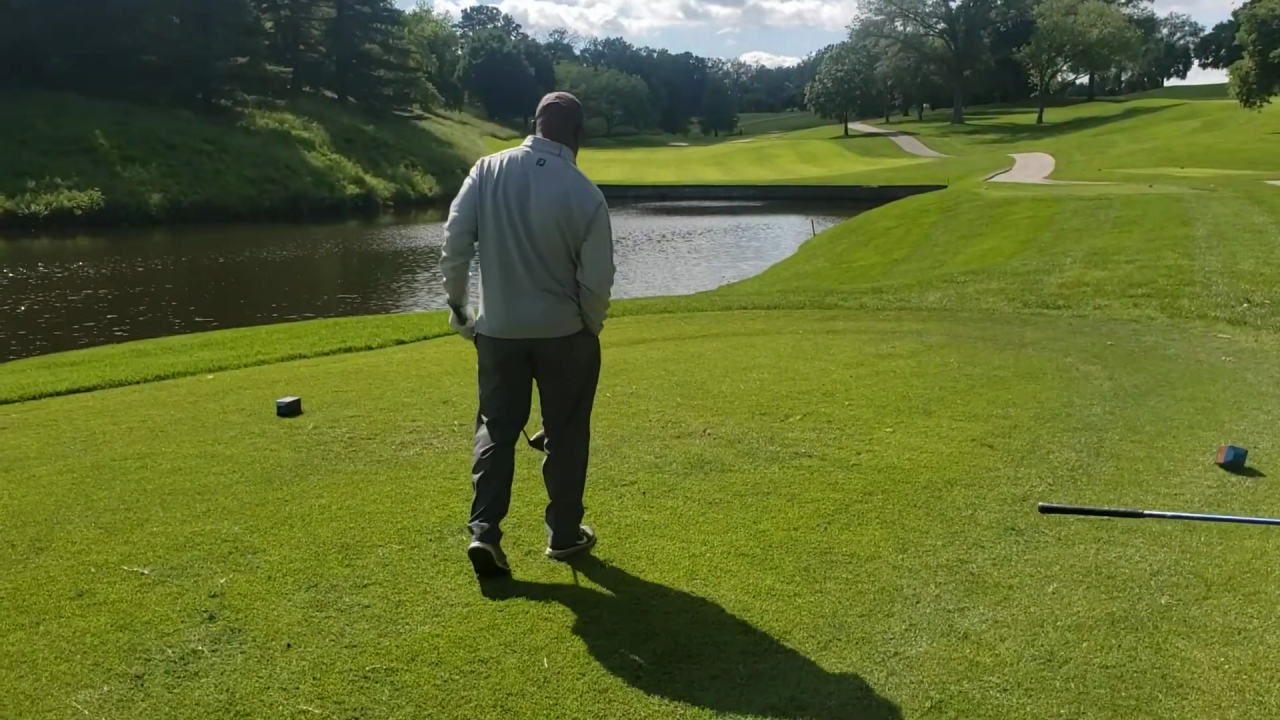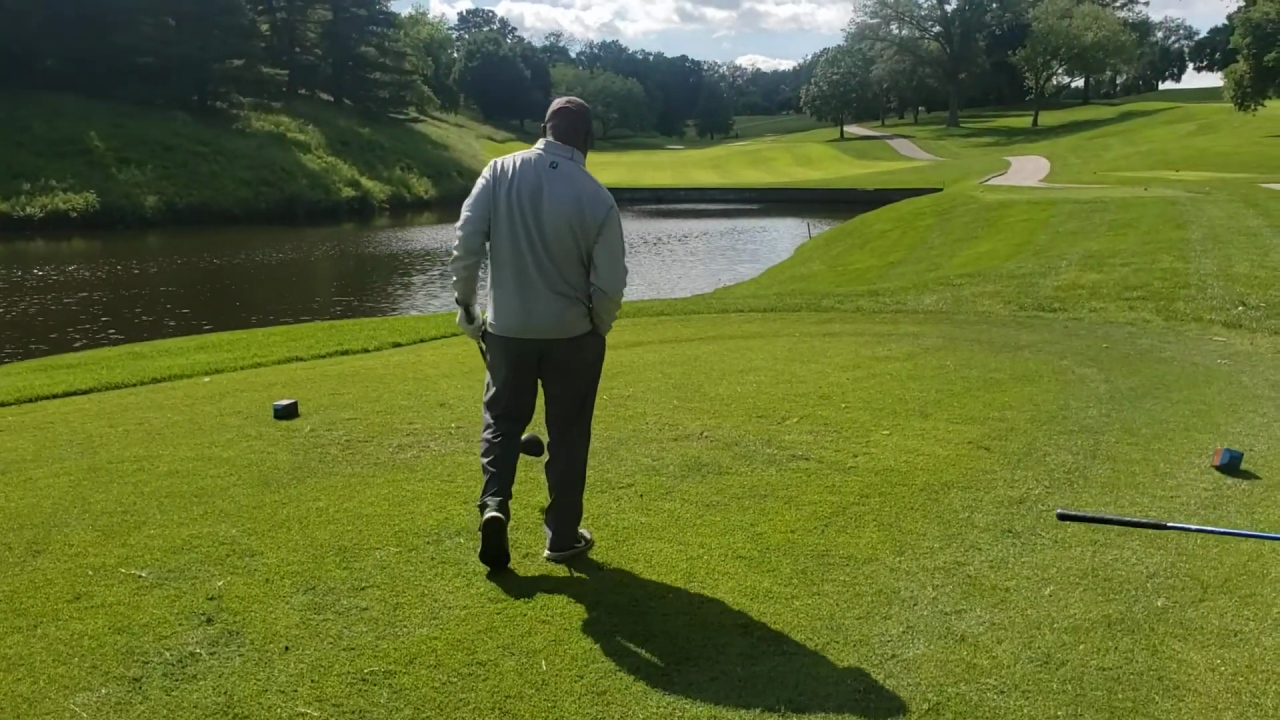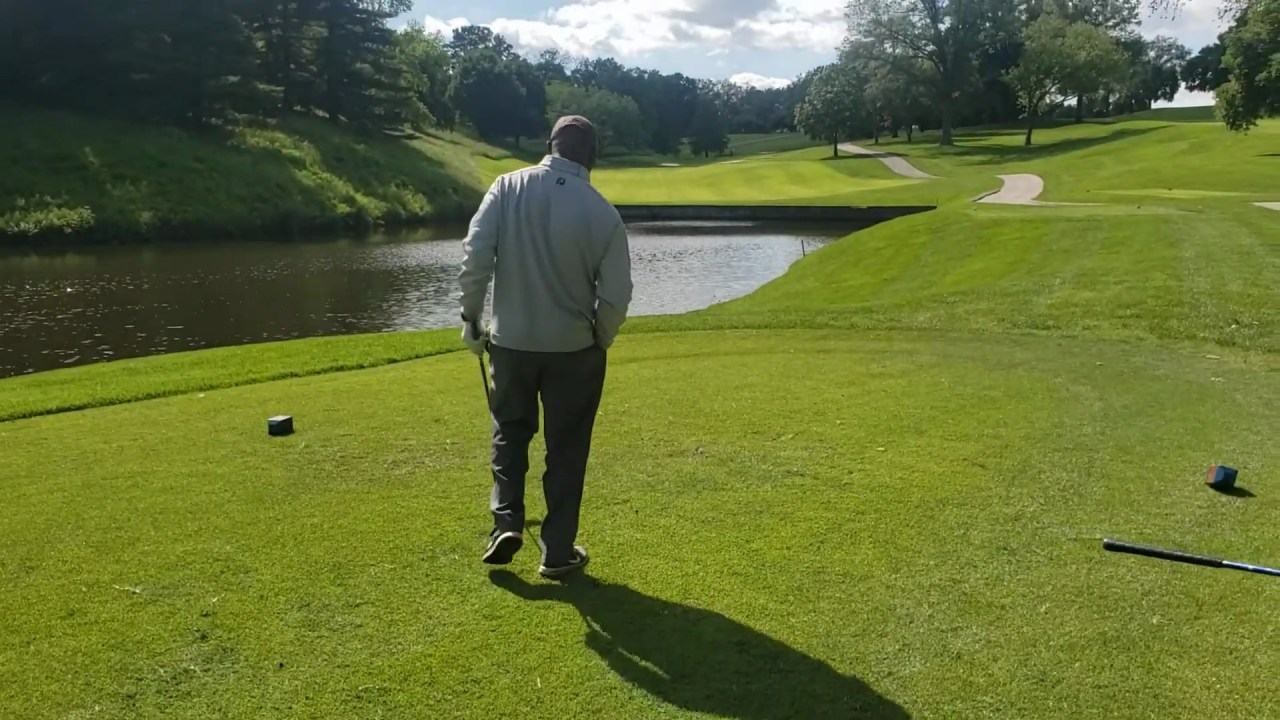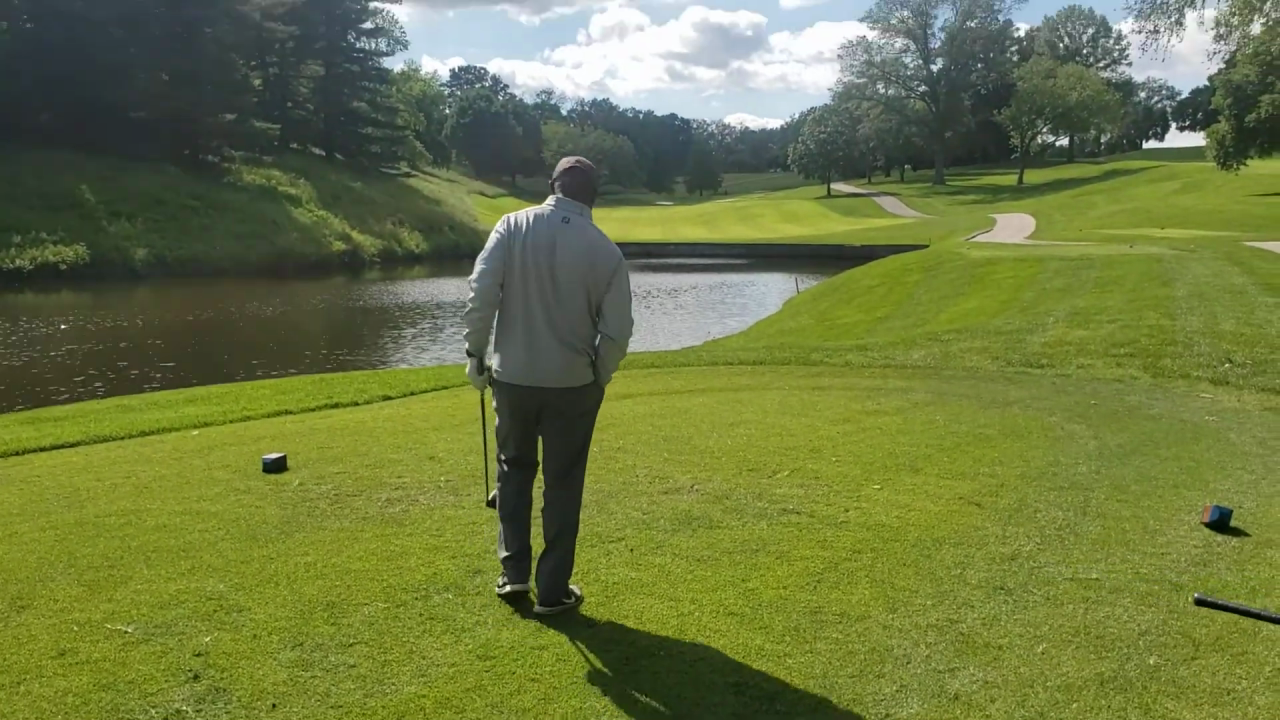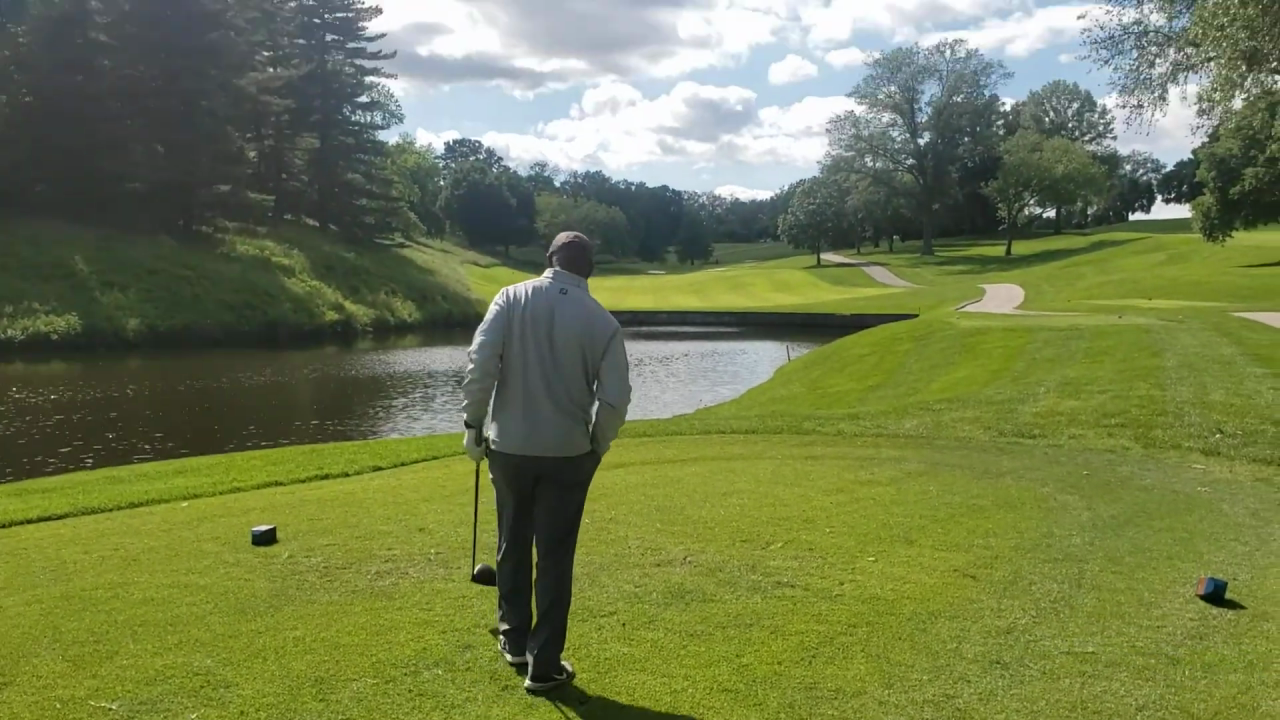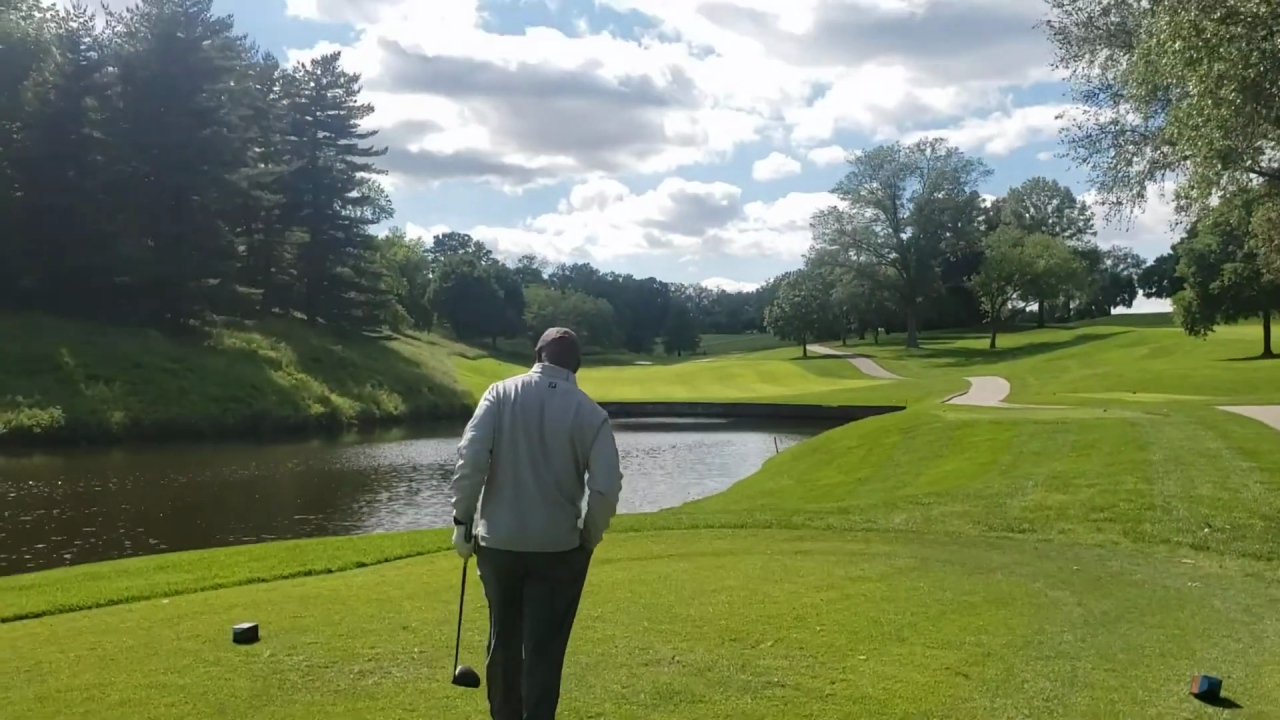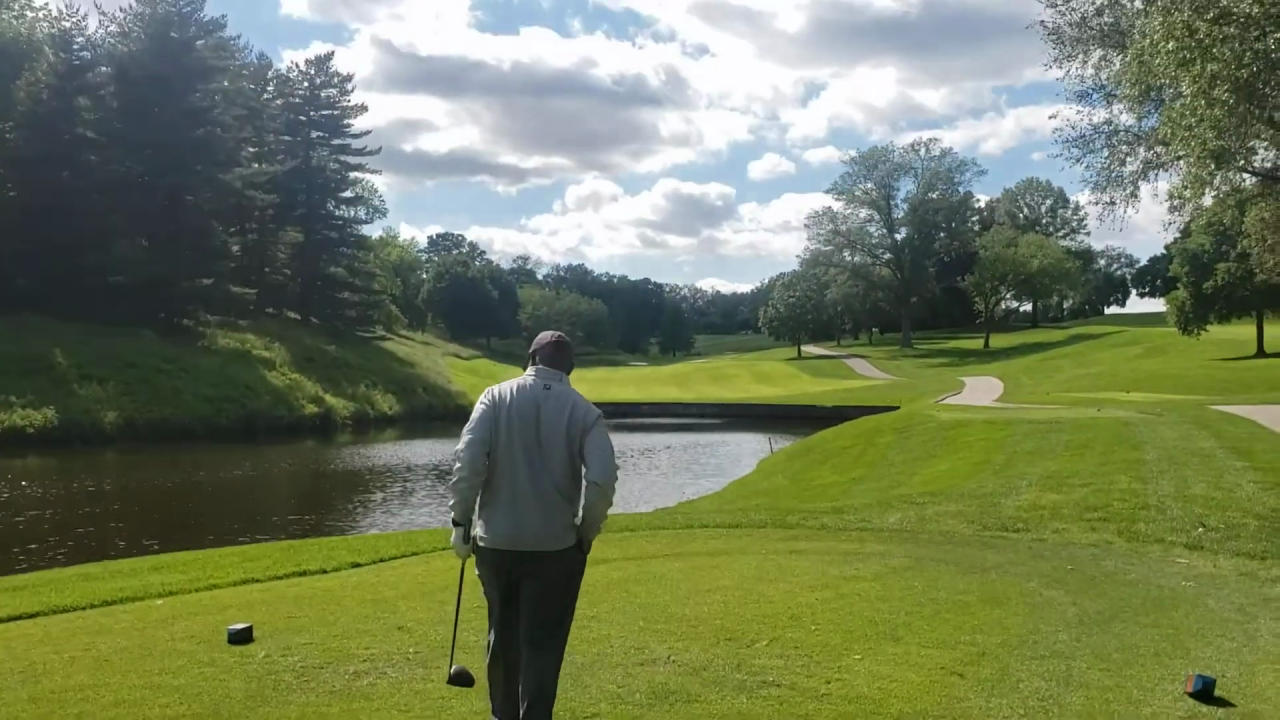
dt=0.1s
person 1, frame 1
left shoulder: (488, 170)
right shoulder: (586, 193)
left elbow: (455, 243)
right elbow: (597, 279)
left wrist: (457, 304)
right wrist: (592, 328)
left hip: (498, 328)
right hip: (563, 333)
left knee: (496, 429)
right knee: (565, 434)
left ankle: (485, 530)
right ankle: (564, 533)
person 1, frame 2
left shoulder: (500, 171)
right shoulder: (596, 197)
left elbow: (466, 242)
right elbow: (609, 281)
left wrist: (466, 303)
right wrist: (599, 330)
left hip: (507, 328)
right hip: (571, 333)
left knee: (502, 421)
right knee: (568, 434)
left ankle: (494, 507)
right ankle: (562, 535)
person 1, frame 3
left shoulder: (508, 187)
right shoulder: (603, 212)
left elbow: (475, 258)
right elbow: (615, 295)
left wrist: (471, 318)
right wrist: (600, 343)
left hip: (510, 341)
right hip: (573, 348)
left knee: (510, 434)
right knee: (566, 449)
left ankle: (506, 524)
right ankle: (557, 551)
person 1, frame 4
left shoulder: (513, 226)
right shoulder: (605, 250)
left elbow: (481, 293)
right elbow: (617, 330)
left wrist: (476, 354)
right wrist: (600, 378)
left hip: (513, 377)
right hip: (572, 383)
left knee: (515, 468)
right knee: (563, 484)
left ankle: (515, 568)
right ankle: (552, 589)
person 1, frame 5
left shoulder: (511, 299)
right shoulder: (603, 321)
left elbow: (480, 366)
right elbow: (615, 401)
left wrist: (473, 425)
right wrist: (596, 451)
left hip: (508, 448)
right hip: (569, 455)
left knee: (513, 543)
right knee: (554, 555)
left ankle: (515, 639)
right ankle: (543, 665)
person 1, frame 6
left shoulder: (501, 394)
right shoulder: (590, 413)
left elbow: (470, 459)
right elbow: (605, 486)
left wrist: (462, 521)
right wrist: (588, 540)
left hip: (498, 541)
right hip: (557, 546)
left knee: (505, 636)
right knee: (543, 648)
person 1, frame 7
left shoulder: (496, 396)
right shoulder: (582, 411)
left elbow: (468, 462)
right elbow: (602, 477)
left wrist: (461, 522)
right wrist: (587, 533)
left hip: (496, 540)
right hip: (555, 545)
left knee: (503, 635)
right knee: (541, 646)
